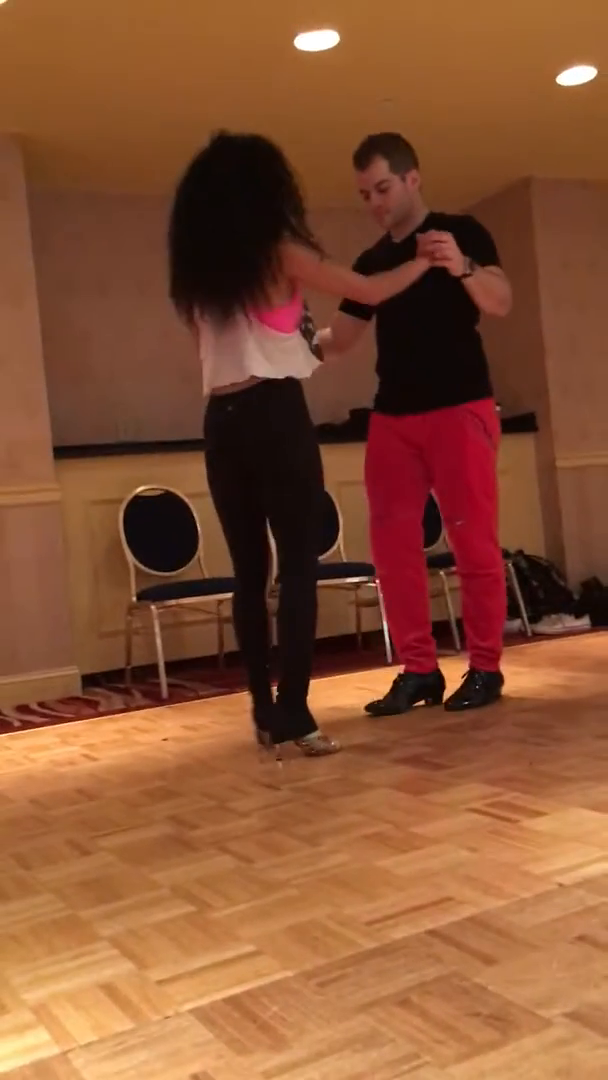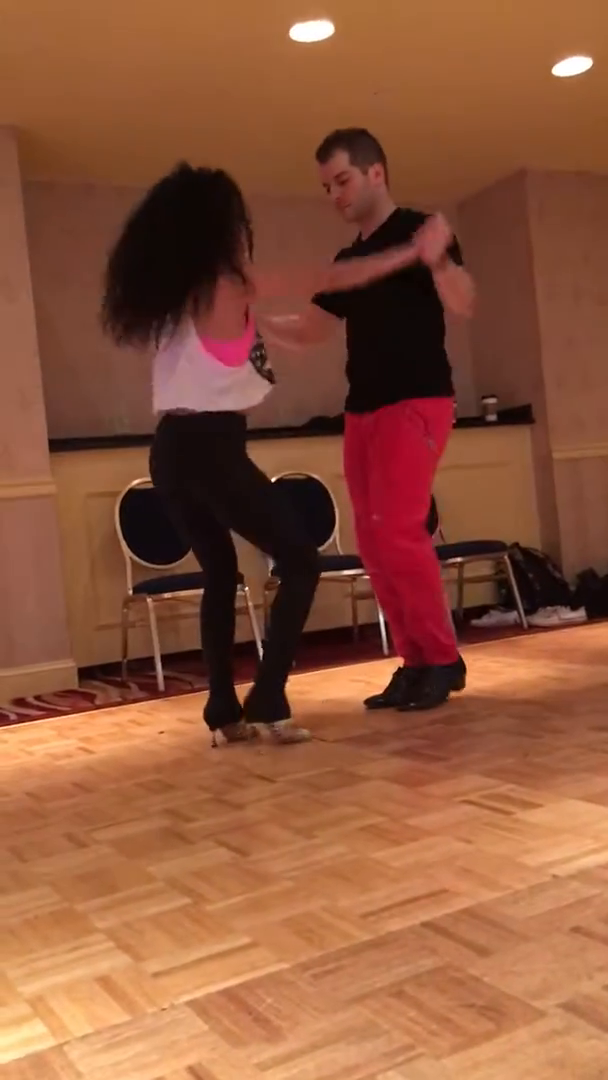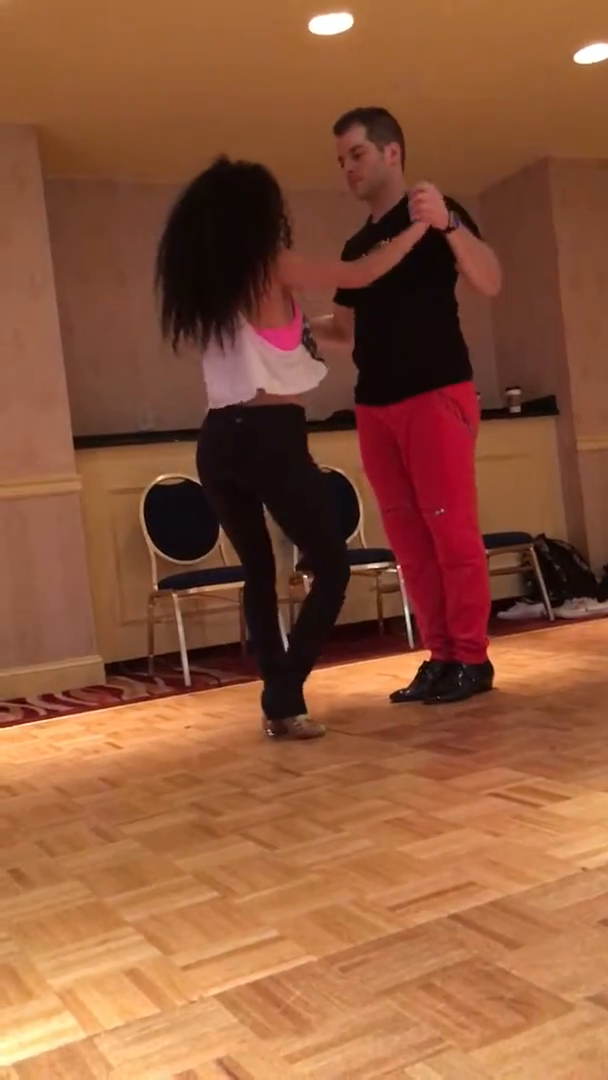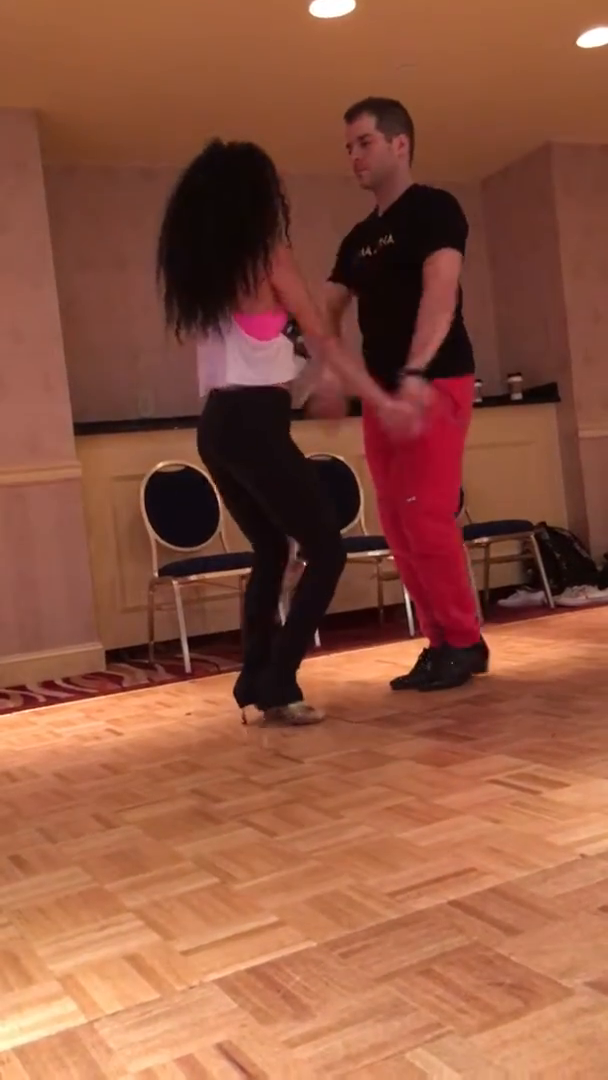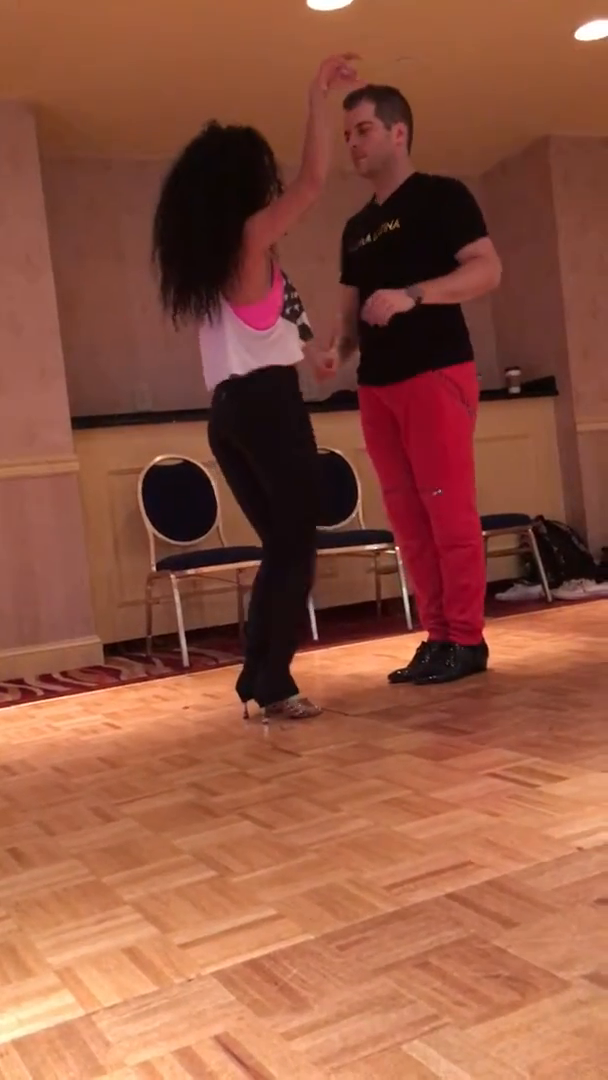
dt=1s
person 1, frame 1
left shoulder: (198, 268)
right shoulder: (280, 252)
right elbow: (370, 291)
left hip: (222, 421)
right hip: (274, 413)
left knee: (248, 571)
right knee: (298, 564)
left ankle: (265, 709)
right ankle: (293, 714)
person 1, frame 2
left shoulder: (165, 290)
right shoulder: (230, 281)
right elbow: (329, 280)
right wrist: (412, 253)
left hip: (172, 447)
right hip: (211, 446)
left knee: (221, 573)
right knee: (300, 561)
left ankle: (226, 711)
right ankle: (266, 702)
person 1, frame 3
left shoulder: (203, 283)
right shoulder: (273, 268)
right elbow: (361, 274)
right wrist: (421, 227)
left hip: (218, 440)
right hip: (271, 436)
left knee: (258, 568)
right knee: (331, 567)
left ankle: (277, 693)
right ankle: (285, 695)
person 1, frame 4
left shoulder: (199, 268)
right shoulder: (266, 257)
right elbow: (322, 336)
left wrist: (313, 384)
right wrist: (379, 396)
left hip: (216, 424)
right hip: (255, 421)
left knee: (270, 553)
right knee: (325, 550)
left ankle: (256, 683)
right ankle: (277, 683)
person 1, frame 5
left shoulder: (204, 250)
right shoulder: (251, 236)
right elbow: (312, 179)
right wrist: (319, 94)
left hip: (228, 413)
right hip: (269, 405)
left knee: (279, 547)
right knee: (297, 549)
left ankle: (257, 677)
right ankle: (272, 681)
person 2, frame 1
left shoulder: (462, 232)
right shoulder: (370, 263)
left elbow: (501, 301)
right elbow: (338, 338)
left wrist: (462, 267)
left hip: (459, 409)
right hip: (392, 417)
left knee: (473, 539)
right knee: (392, 541)
left ankle: (485, 667)
right ankle: (420, 668)
person 2, frame 2
left shoulder: (419, 230)
right shoulder: (346, 260)
left elbow: (462, 303)
right elbow: (309, 330)
left wrist: (437, 260)
left hip: (415, 401)
right hip: (362, 409)
left knee: (396, 529)
right knee: (375, 540)
left ankle: (443, 658)
right ankle: (415, 663)
person 2, frame 3
left shoulder: (434, 210)
right shoulder: (356, 246)
left elbow: (490, 282)
left wrist: (451, 227)
left hip: (437, 394)
right hip: (375, 404)
left knee: (450, 527)
right knee: (406, 534)
left ankle: (472, 659)
right ankle: (441, 656)
person 2, frame 4
left shoulder: (434, 208)
right shoulder: (358, 237)
left elbow: (441, 290)
right elbow: (325, 310)
left wrist: (415, 370)
left hip: (434, 383)
right hip: (382, 391)
left knee: (425, 513)
right knee: (398, 526)
left ankle: (465, 640)
right ankle: (440, 643)
person 2, frame 5
left shoulder: (441, 196)
right shoulder: (357, 228)
left elbow: (487, 270)
left wrist: (411, 295)
right wrist: (336, 349)
left hip: (437, 375)
right hip: (377, 385)
left knee: (449, 507)
right knee: (408, 517)
left ankle: (467, 639)
right ankle: (439, 636)
